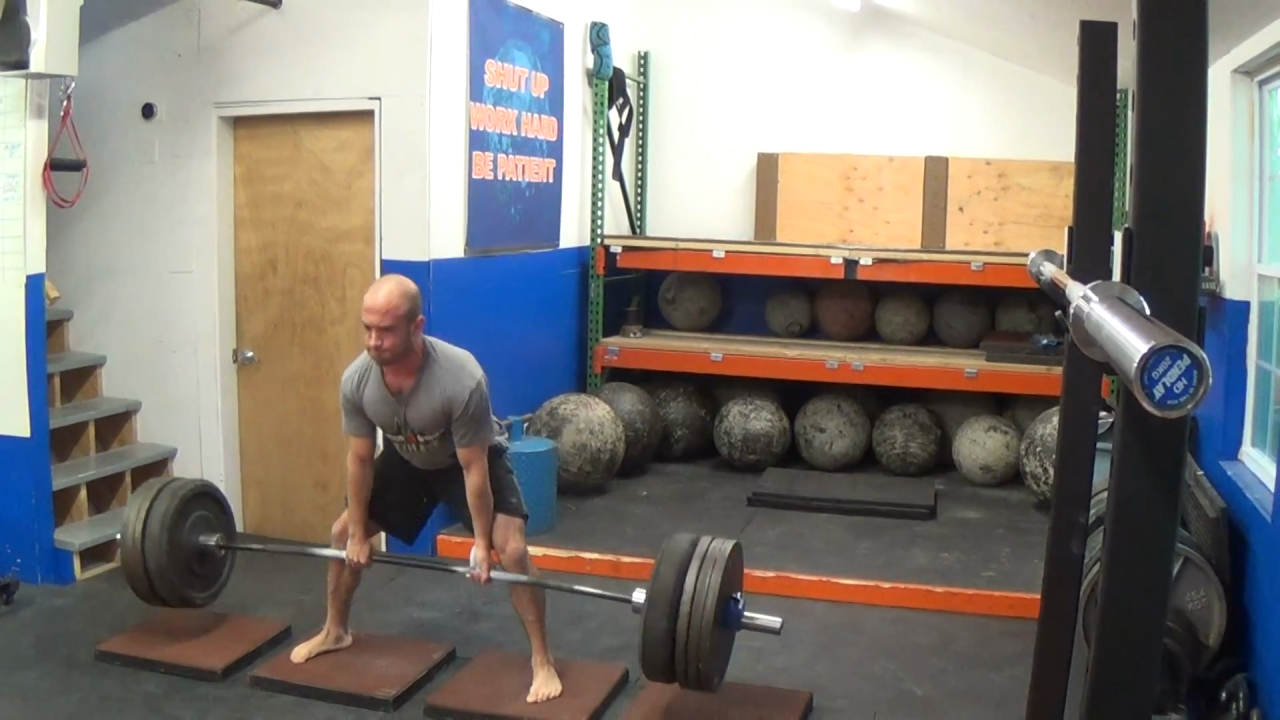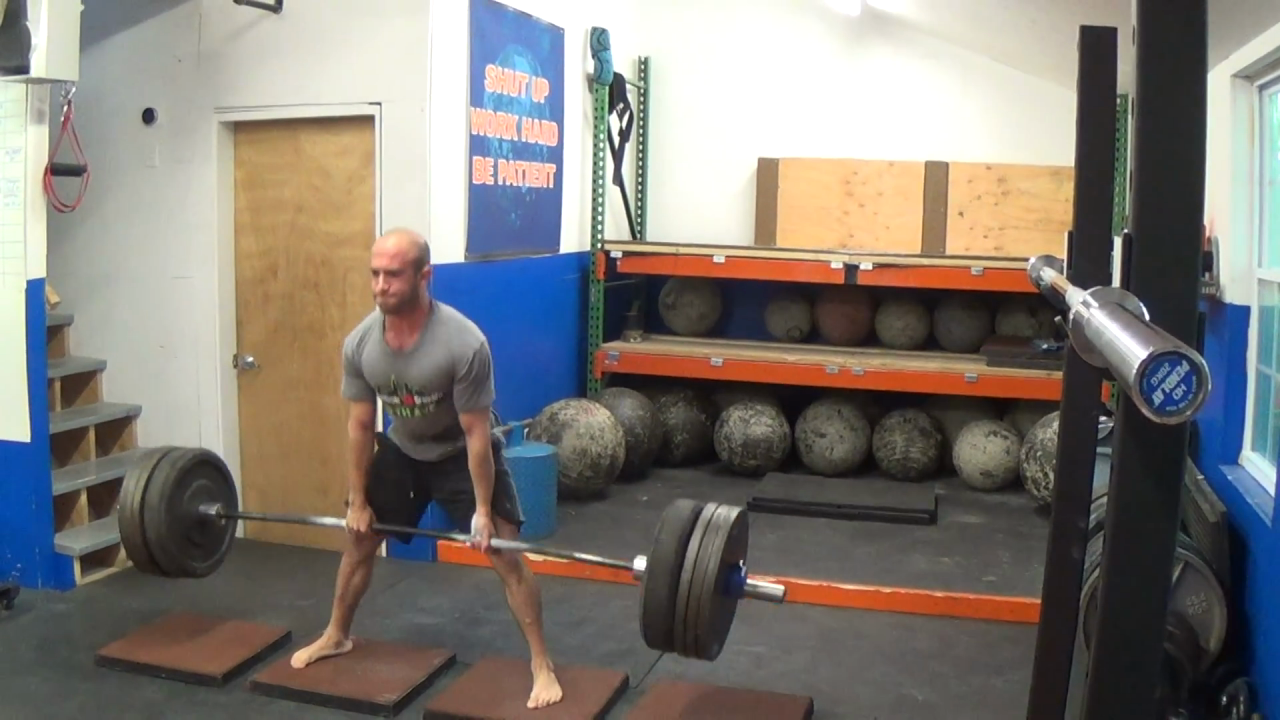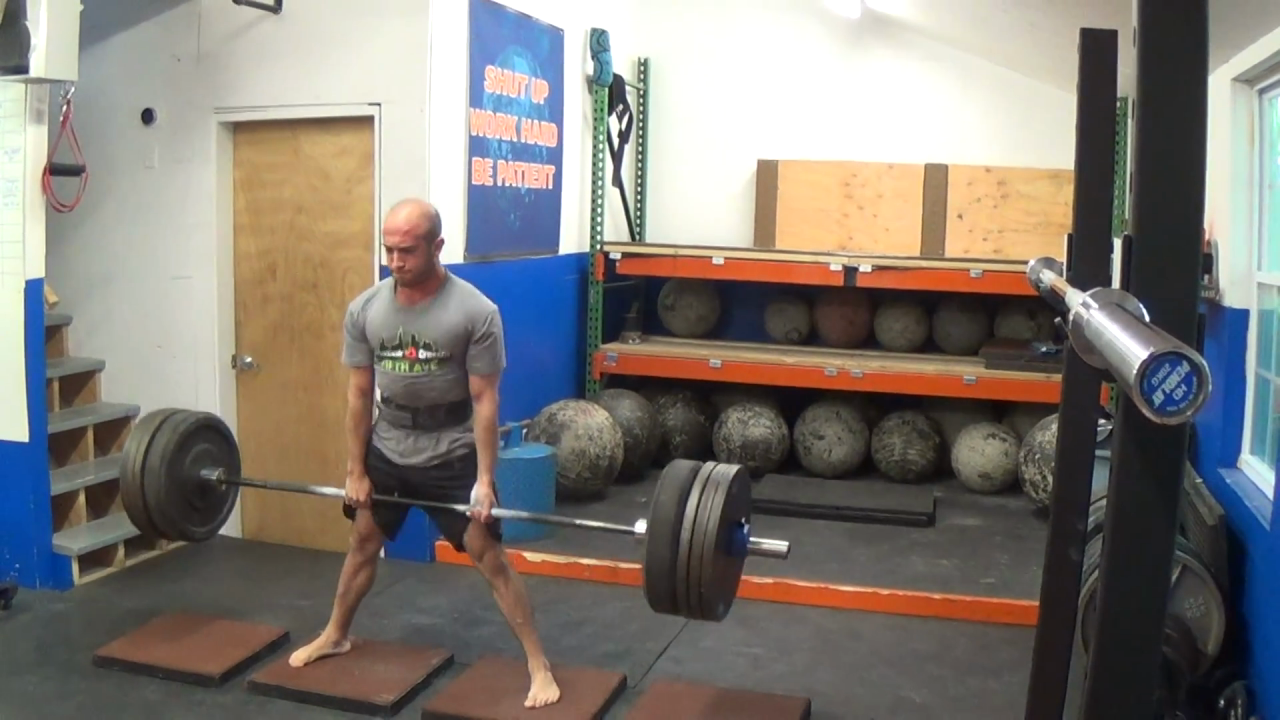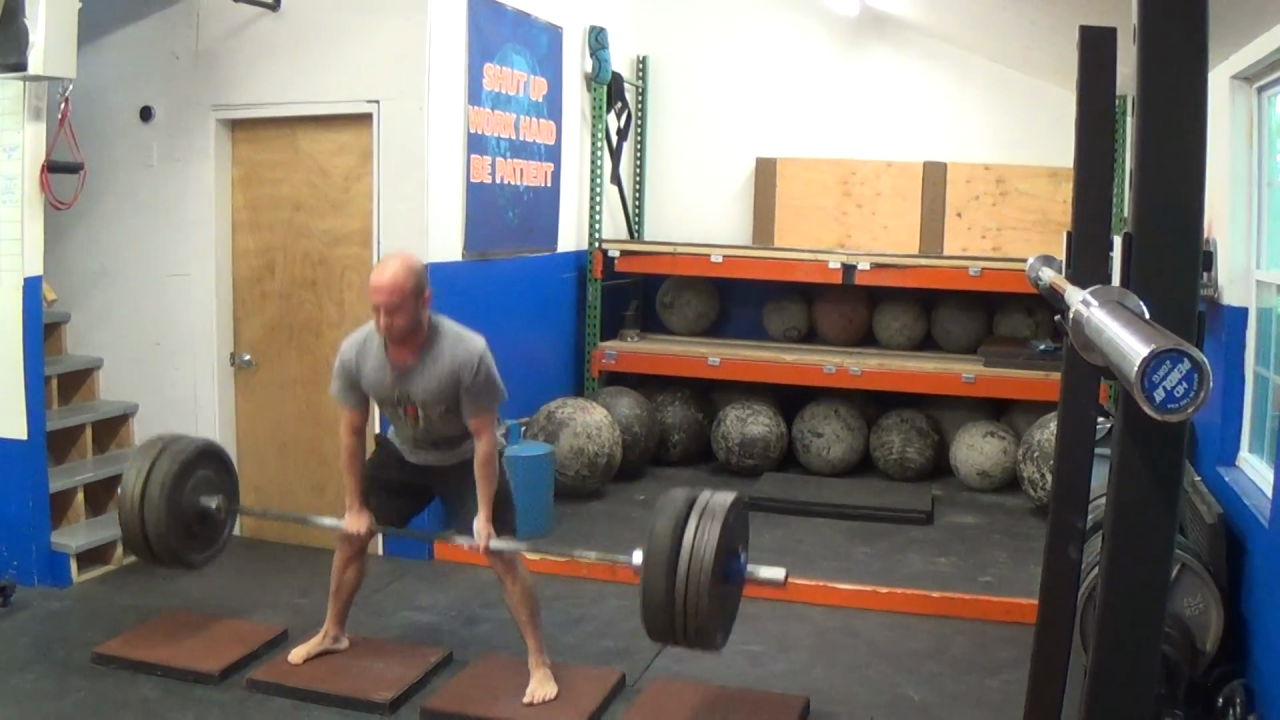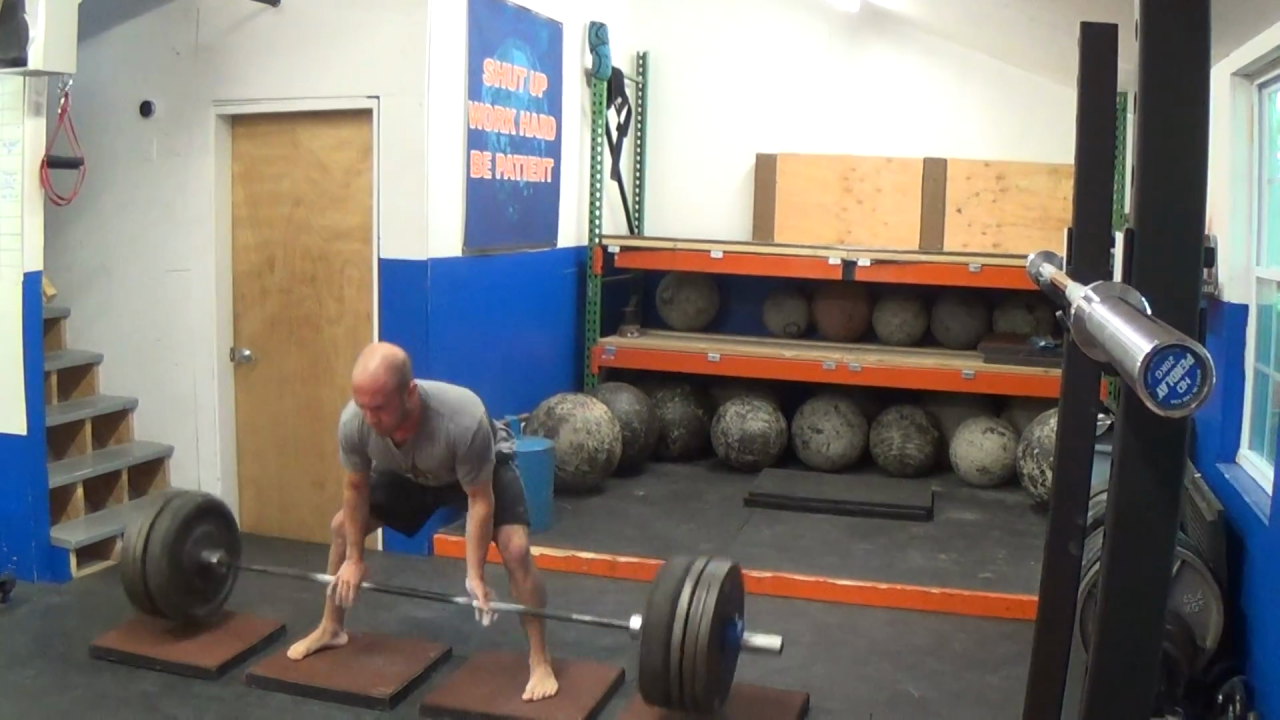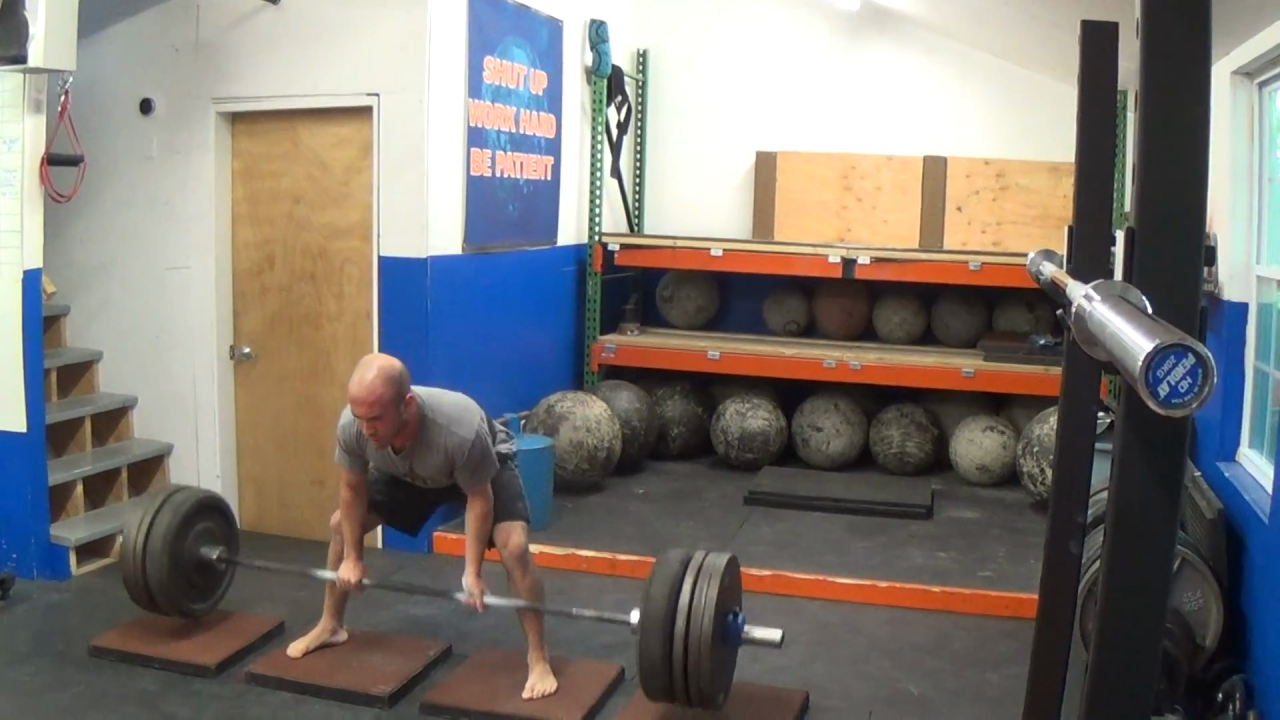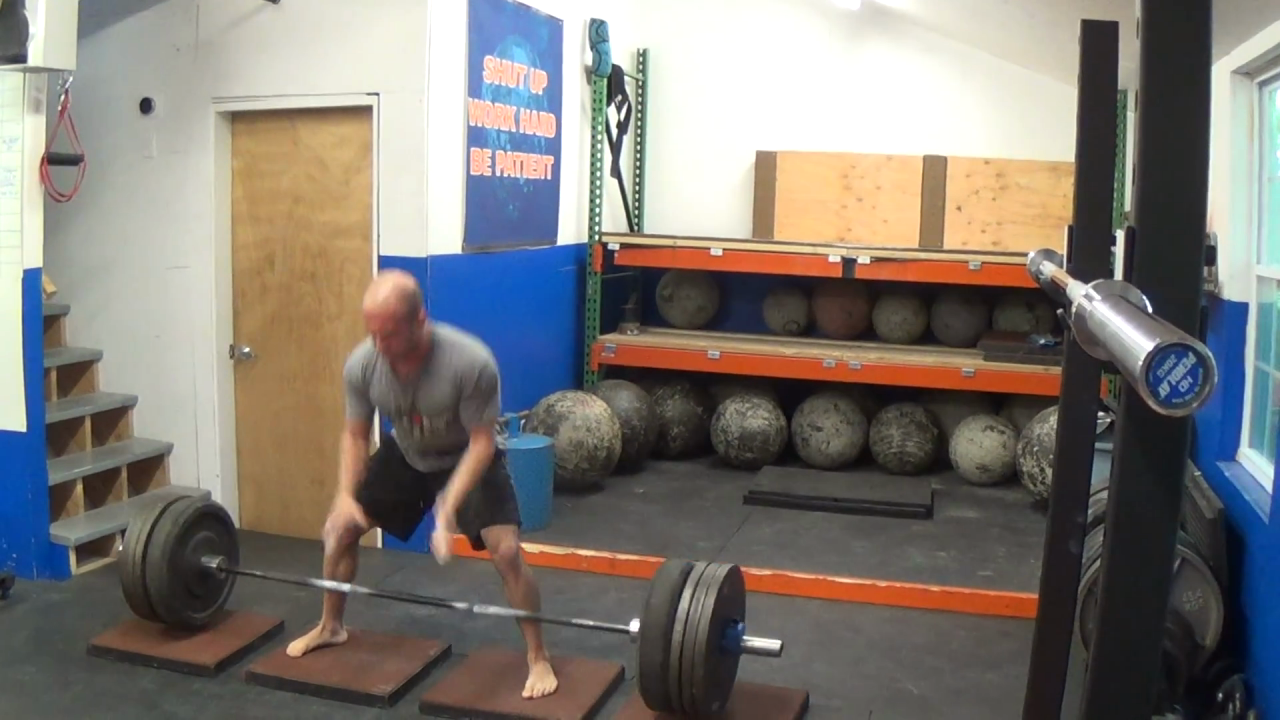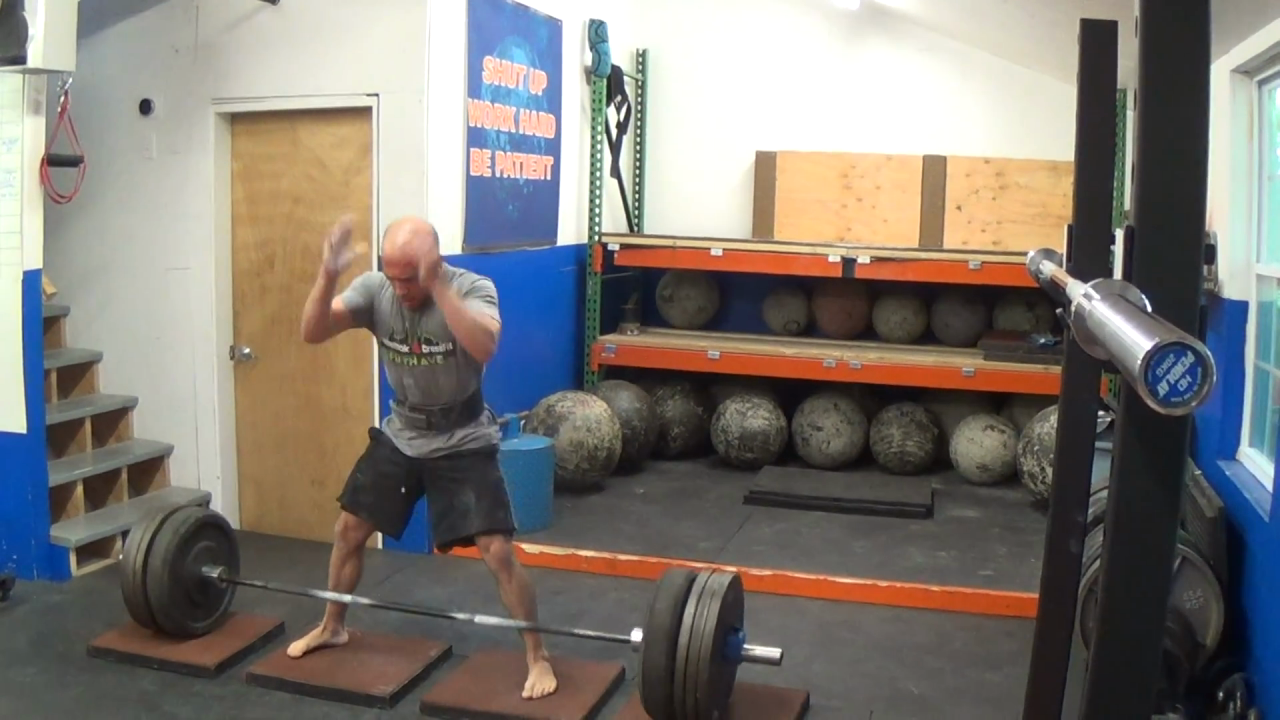
dt=0.2s
person 1, frame 1
left shoulder: (462, 380)
right shoulder: (356, 381)
left elbow: (473, 467)
right elbow: (359, 459)
left wrist: (482, 544)
right wrist: (358, 534)
left hip: (476, 455)
right hip: (406, 460)
left knee: (512, 551)
right knee: (342, 533)
left ankle: (542, 661)
right ankle: (335, 632)
person 1, frame 2
left shoulder: (464, 343)
right shoulder: (358, 344)
left elbow: (476, 433)
right elbow: (360, 426)
left wrist: (482, 511)
right wrist: (357, 502)
left hip: (462, 451)
right hip: (401, 452)
left knee: (505, 553)
right knee: (358, 540)
left ankle: (542, 665)
right ankle: (336, 636)
person 1, frame 3
left shoulder: (475, 310)
right shoulder: (365, 307)
left elbow: (485, 399)
right elbow: (359, 393)
left wrist: (485, 479)
right wrist: (355, 470)
left hip: (453, 452)
right hip: (387, 449)
left knee: (490, 560)
right knee: (362, 545)
left ankle: (539, 666)
right ankle: (335, 637)
person 1, frame 4
left shoulder: (467, 353)
right shoulder: (355, 352)
left elbow: (485, 437)
right elbow: (352, 432)
left wrist: (485, 515)
right wrist: (354, 505)
left hip: (461, 458)
right hip: (401, 454)
left knee: (503, 555)
right knee: (350, 538)
left ankle: (538, 664)
right ankle: (332, 634)
person 1, frame 5
left shoulder: (464, 421)
right shoulder: (353, 423)
left elbow: (480, 500)
right elbow: (356, 487)
left wrist: (475, 574)
right wrist: (354, 560)
left hip: (484, 467)
left knee: (516, 549)
right knee: (343, 527)
left ankle: (539, 661)
right ankle: (331, 629)
person 1, frame 6
left shoulder: (462, 427)
right shoulder: (350, 427)
left elbow: (479, 499)
right elbow: (353, 489)
left wrist: (472, 571)
right wrist: (350, 558)
left hip: (483, 467)
left knee: (514, 547)
right knee: (341, 524)
left ankle: (538, 658)
right ankle: (330, 625)
person 1, frame 7
left shoulder: (469, 361)
right shoulder: (362, 363)
left elbow: (482, 443)
right elbow: (353, 435)
left wrist: (450, 506)
right wrist: (345, 498)
left hip: (470, 454)
right hip: (405, 455)
left knee: (506, 550)
right knee: (338, 530)
left ankle: (537, 658)
right ankle: (330, 627)
person 1, frame 8
left shoulder: (472, 288)
right shoulder: (372, 289)
left elbow: (482, 347)
right elbow: (312, 333)
left wrist: (437, 285)
right wrist: (328, 273)
left hip: (464, 443)
right hip: (397, 437)
left knee: (498, 552)
right knee: (347, 532)
left ankle: (538, 657)
right ankle: (331, 628)
